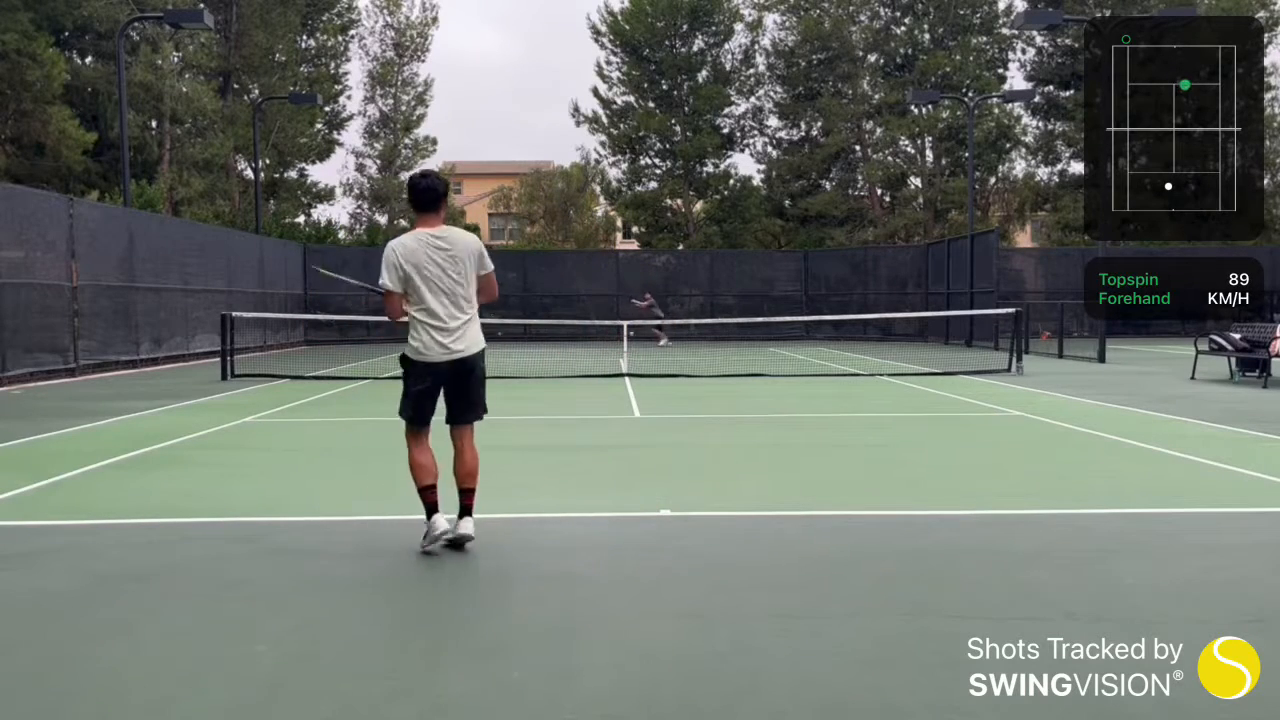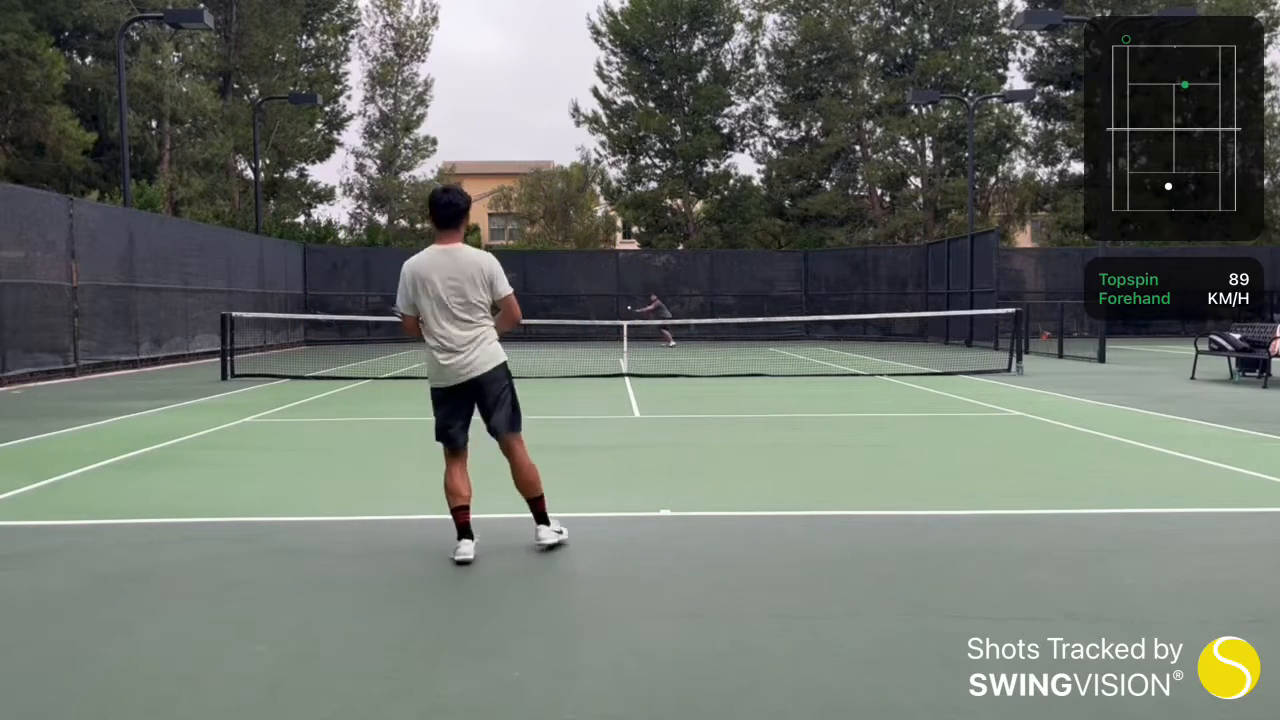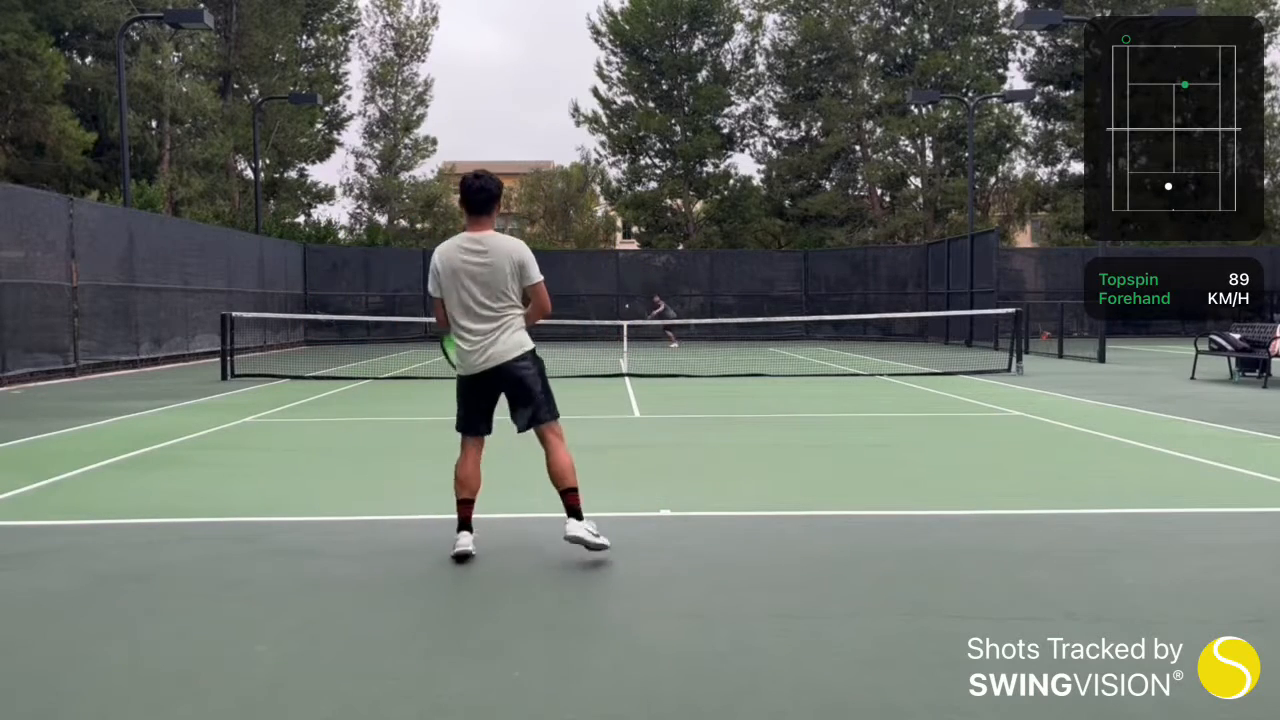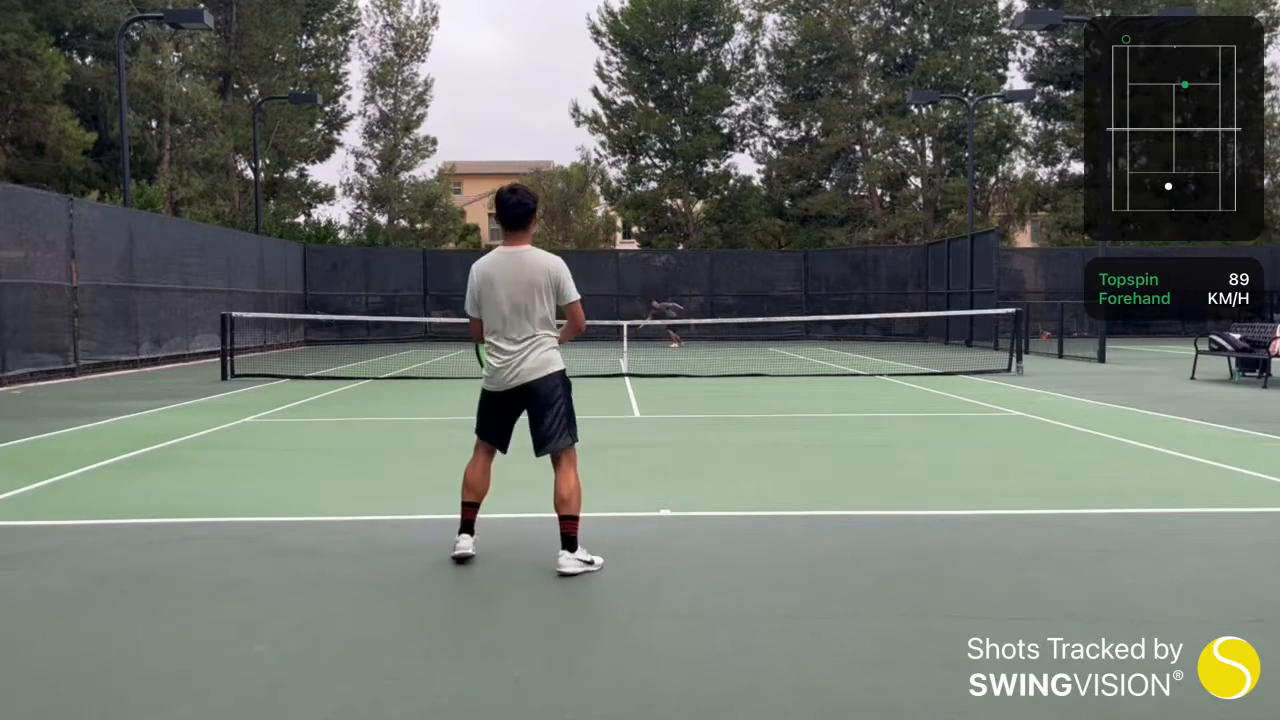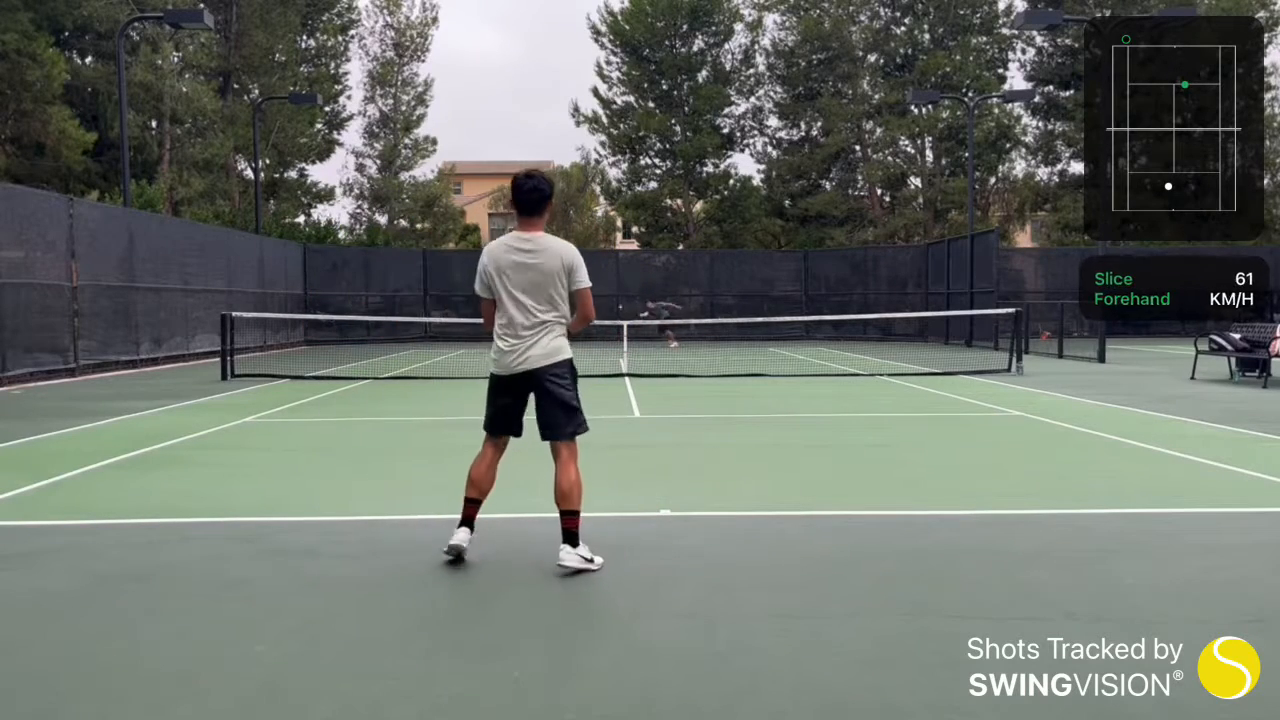
dt=0.2s
person 1, frame 1
left shoulder: (397, 248)
right shoulder: (470, 241)
left elbow: (394, 311)
right elbow: (491, 293)
left hip: (424, 355)
right hip: (468, 350)
left knee: (417, 437)
right knee: (463, 437)
left ankle: (434, 517)
right ankle: (465, 518)
person 1, frame 2
left shoulder: (412, 268)
right shoulder: (485, 261)
left elbow: (412, 329)
right elbow: (513, 317)
left hip: (444, 375)
right hip: (489, 366)
left knee: (455, 457)
right knee: (513, 447)
left ankle: (465, 540)
right ankle: (543, 526)
person 1, frame 3
left shoulder: (442, 255)
right shoulder: (515, 249)
left elbow: (441, 317)
right elbow: (543, 308)
left hip: (471, 362)
right hip: (517, 354)
left knee: (471, 447)
right knee: (551, 435)
left ankle: (464, 533)
right ankle: (576, 520)
person 1, frame 4
left shoulder: (479, 269)
right shoulder: (552, 265)
left elbow: (477, 332)
right elbow: (578, 324)
left hip: (499, 377)
right hip: (545, 374)
left knee: (483, 452)
right knee: (565, 460)
left ankle: (465, 536)
right ankle: (570, 551)
person 1, frame 5
left shoulder: (491, 253)
right shoulder: (566, 252)
left elbow: (488, 315)
right elbow: (587, 314)
left hip: (506, 363)
right hip: (553, 361)
left knee: (492, 447)
right knee: (566, 452)
left ankle: (463, 531)
right ankle: (571, 546)
